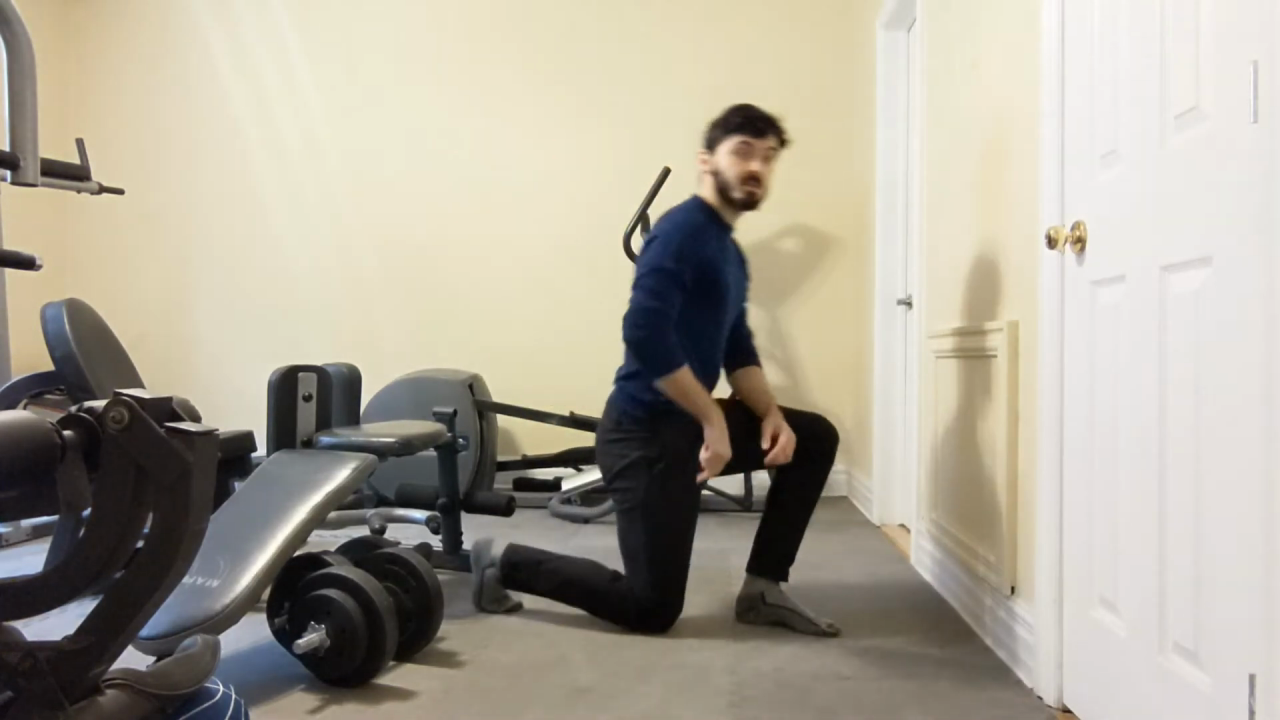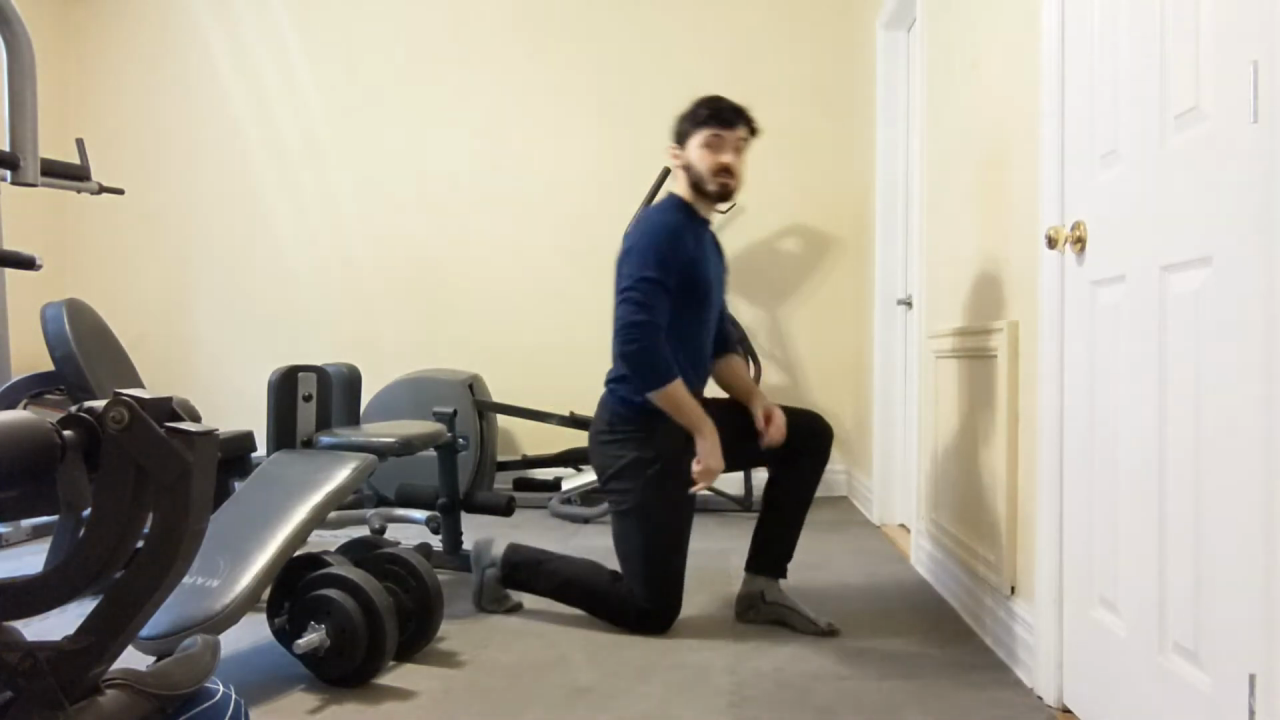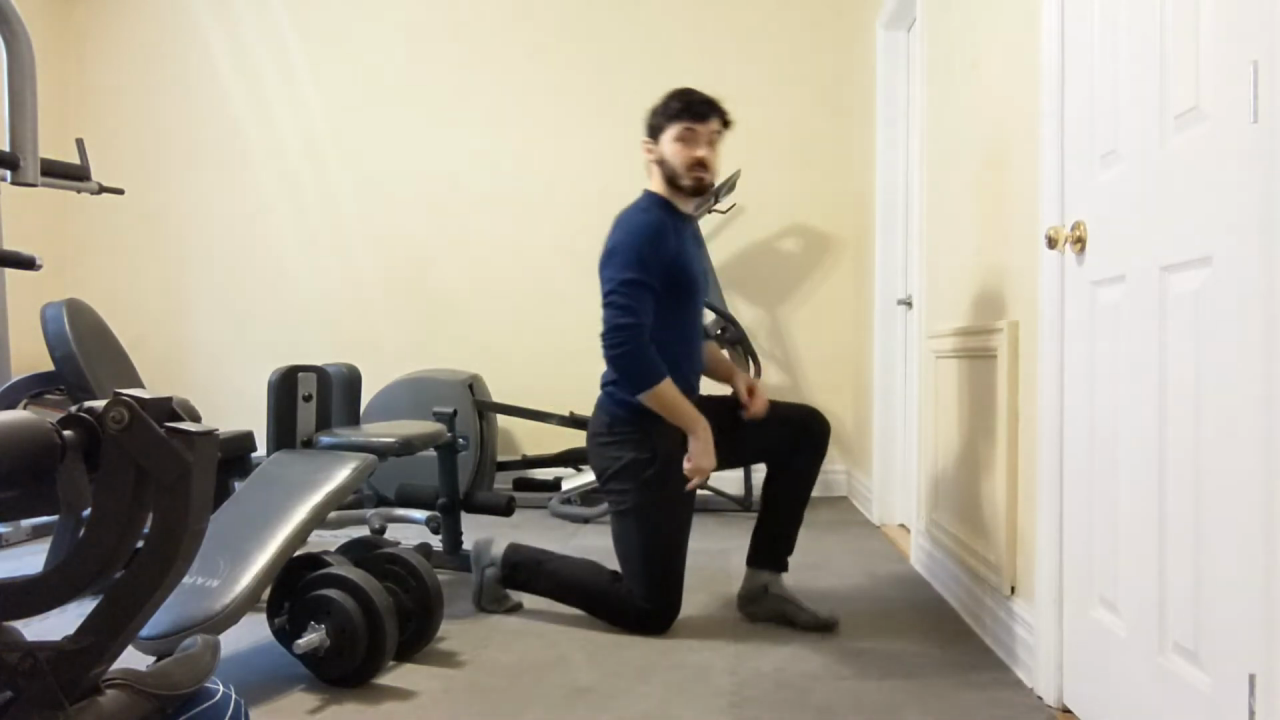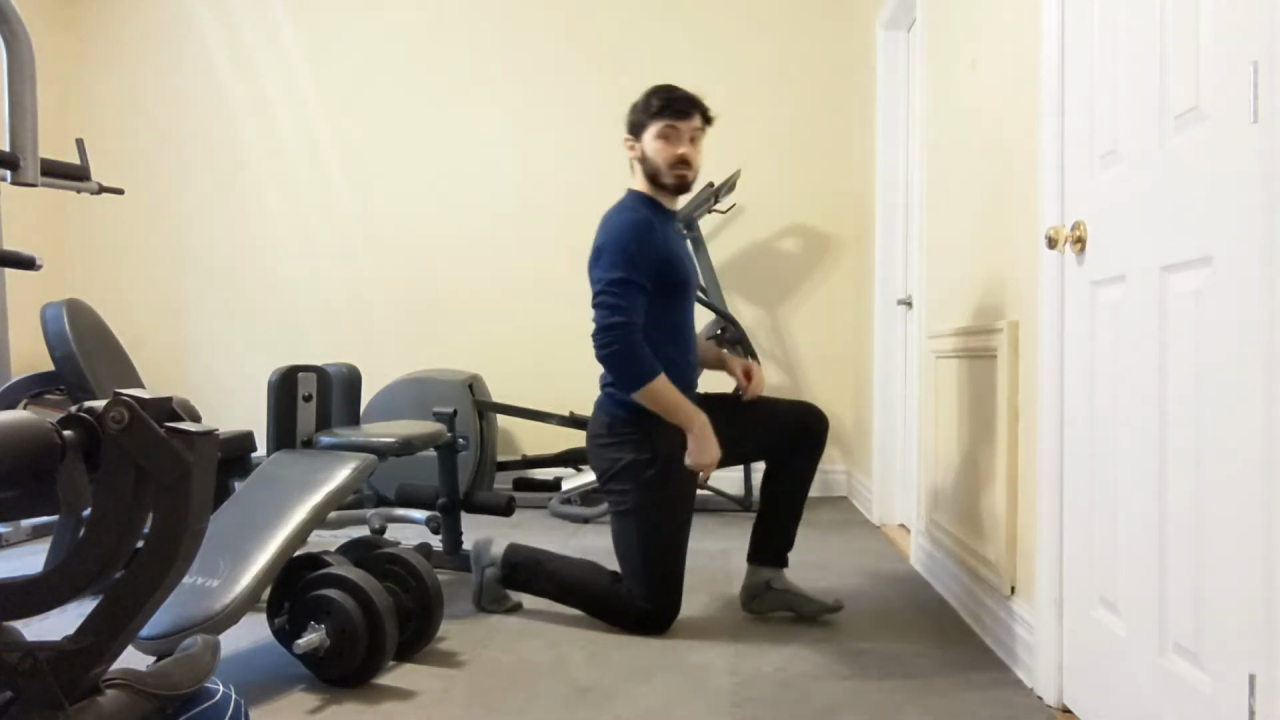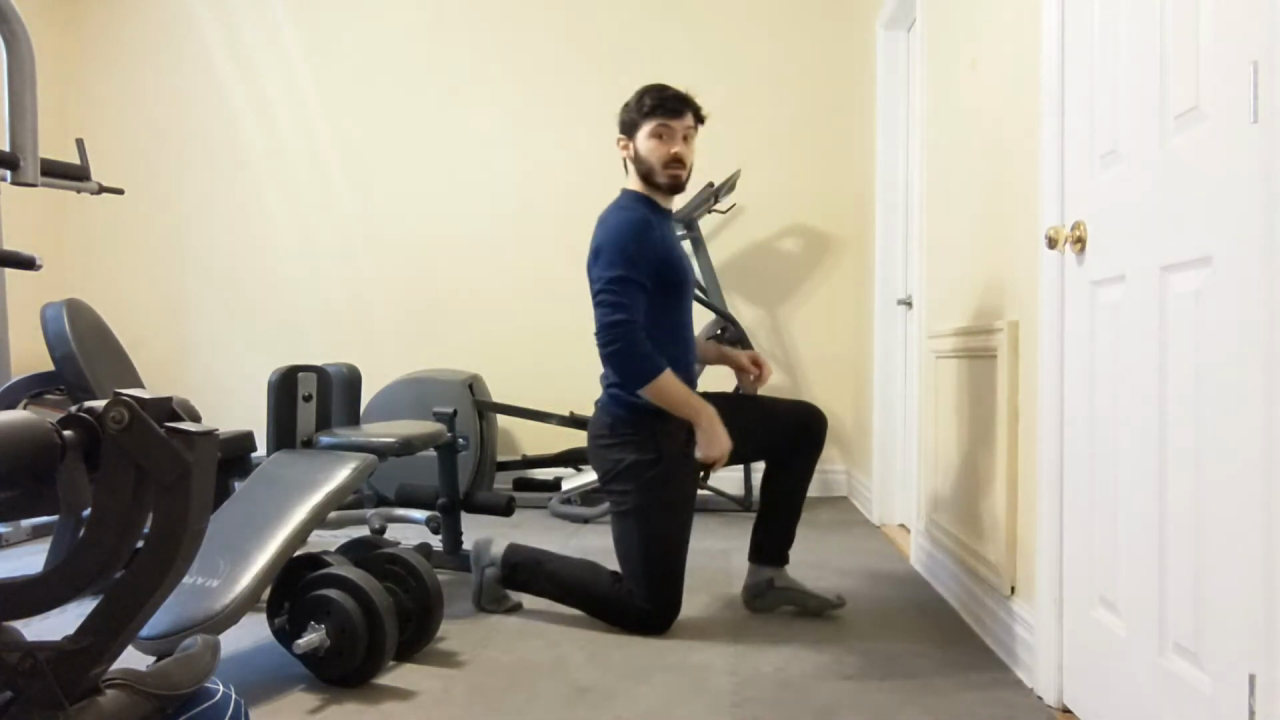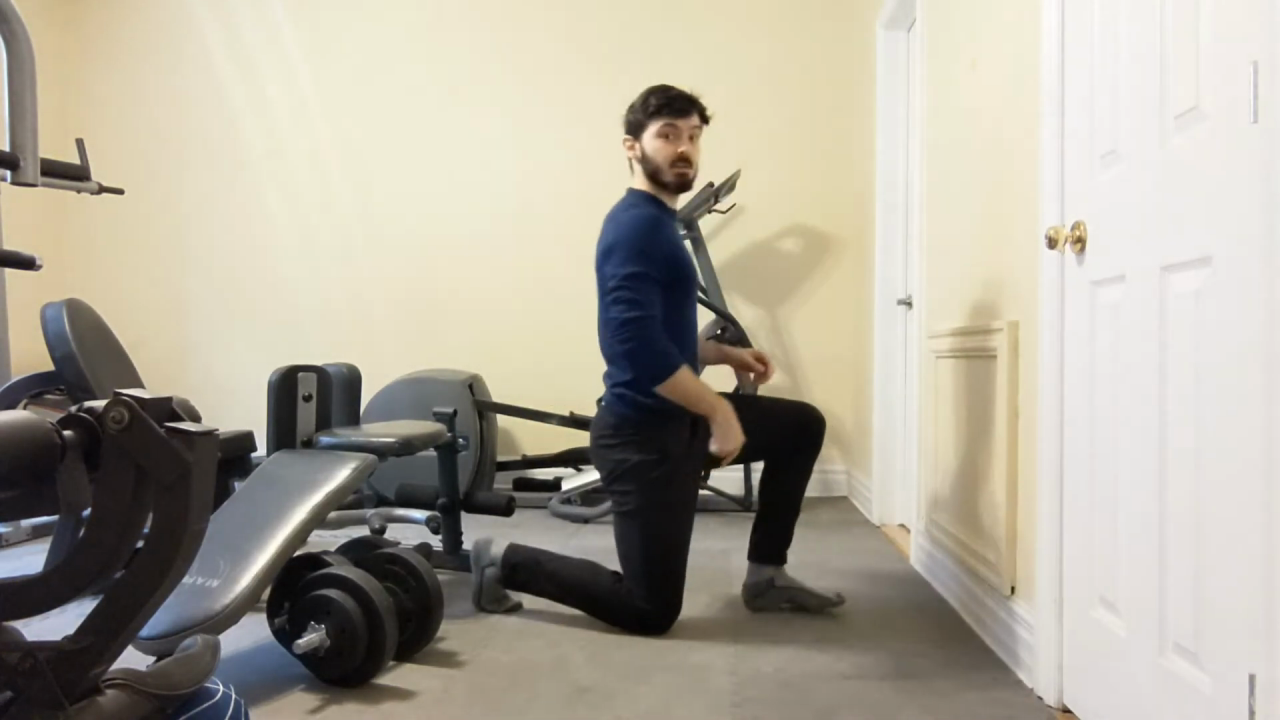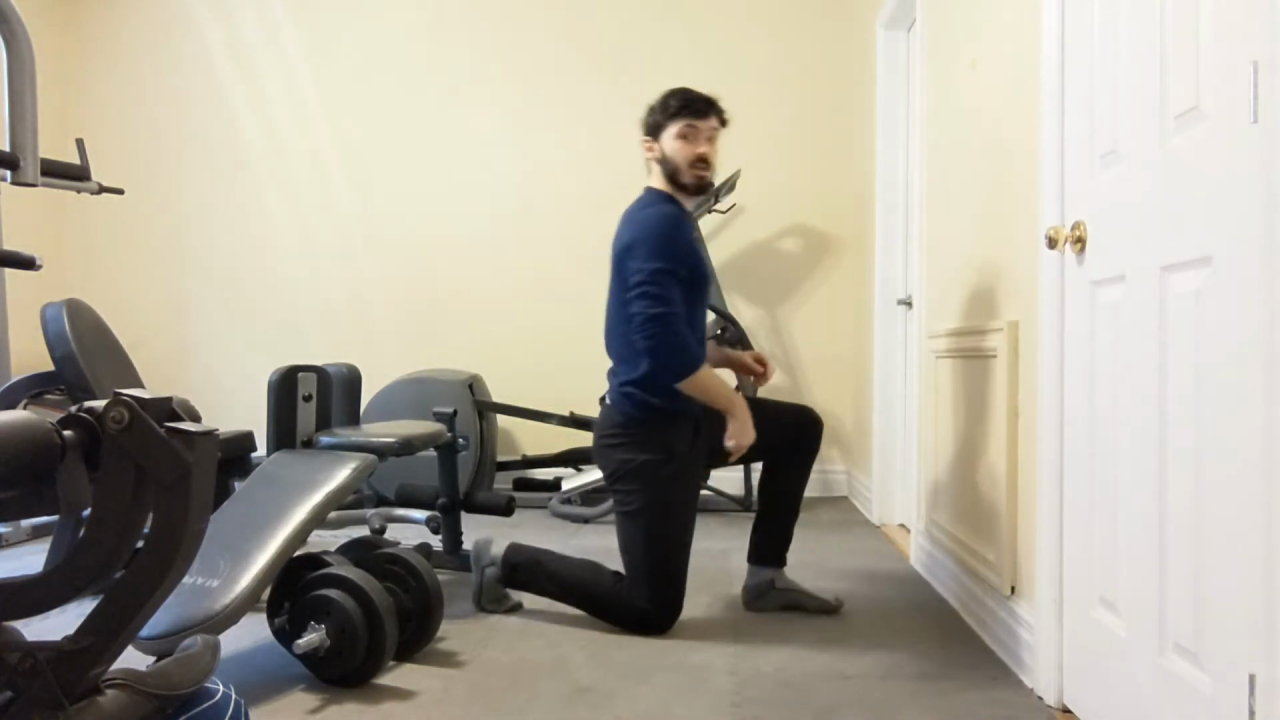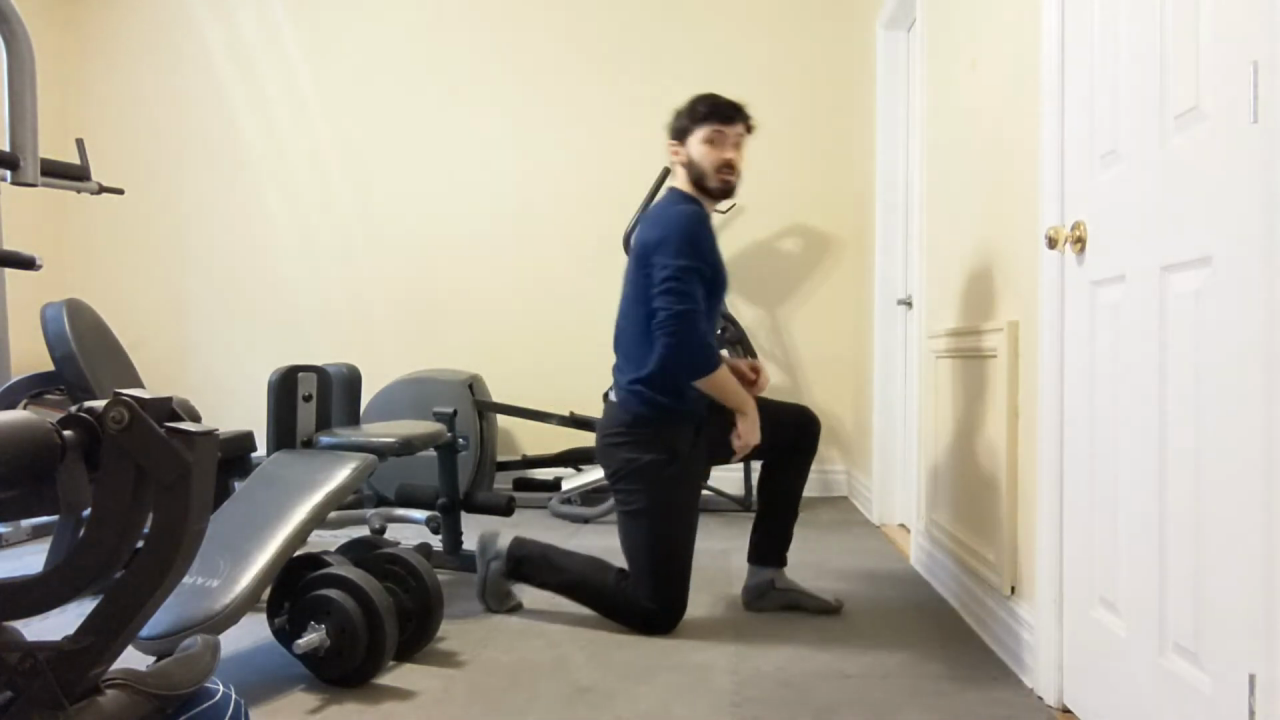
dt=0.1s
person 1, frame 1
left shoulder: (730, 252)
right shoulder: (682, 230)
left elbow: (738, 350)
right elbow: (645, 332)
left wrist: (771, 414)
right wrist: (713, 420)
left hip: (688, 423)
right hip: (644, 433)
left knee: (814, 439)
right knee: (652, 607)
left ankle: (762, 589)
right ankle: (503, 562)
person 1, frame 2
left shoulder: (704, 238)
right shoulder: (660, 229)
left elbow: (713, 341)
right elbow: (639, 346)
left wrist: (750, 397)
right wrist: (706, 431)
left hip: (680, 418)
right hip: (639, 434)
left knee: (808, 434)
right knee: (650, 609)
left ankle: (761, 588)
right ankle: (505, 562)
person 1, frame 3
left shoulder: (683, 228)
right shoulder: (642, 228)
right elbow: (626, 348)
left wrist: (735, 377)
right wrist: (698, 429)
left hip: (676, 418)
right hip: (637, 434)
left knee: (805, 428)
right knee: (650, 610)
left ankle: (763, 583)
right ankle: (505, 562)
person 1, frame 4
left shoulder: (663, 224)
right shoulder: (629, 227)
right elbow: (619, 348)
left wrist: (726, 362)
right wrist: (695, 425)
left hip: (671, 417)
right hip: (637, 434)
left knee: (805, 425)
right knee: (651, 610)
left ankle: (765, 578)
right ankle: (504, 562)
person 1, frame 5
left shoulder: (657, 222)
right shoulder: (627, 226)
right elbow: (622, 346)
left wrist: (727, 355)
right wrist: (703, 418)
left hip: (670, 417)
right hip: (639, 434)
left knee: (804, 424)
right knee: (651, 611)
left ankle: (767, 576)
right ankle: (504, 562)
person 1, frame 6
left shoulder: (655, 220)
right shoulder: (637, 224)
right elbow: (638, 345)
left wrist: (728, 354)
right wrist: (718, 413)
left hip: (670, 419)
right hip: (641, 434)
left knee: (802, 424)
right knee: (650, 611)
left ankle: (765, 576)
right ankle: (504, 563)
person 1, frame 7
left shoulder: (667, 221)
right shoulder: (658, 222)
right elbow: (660, 343)
left wrist: (729, 358)
right wrist: (735, 406)
left hip: (675, 417)
right hip: (646, 432)
left knee: (800, 427)
right knee: (651, 611)
left ankle: (765, 577)
right ankle: (505, 562)
person 1, frame 8
left shoulder: (676, 218)
right shoulder: (684, 222)
right elbow: (682, 338)
left wrist: (728, 369)
right wrist: (744, 406)
left hip: (672, 415)
right hip: (648, 432)
left knee: (799, 427)
right knee: (656, 609)
left ankle: (764, 578)
right ankle: (512, 554)
